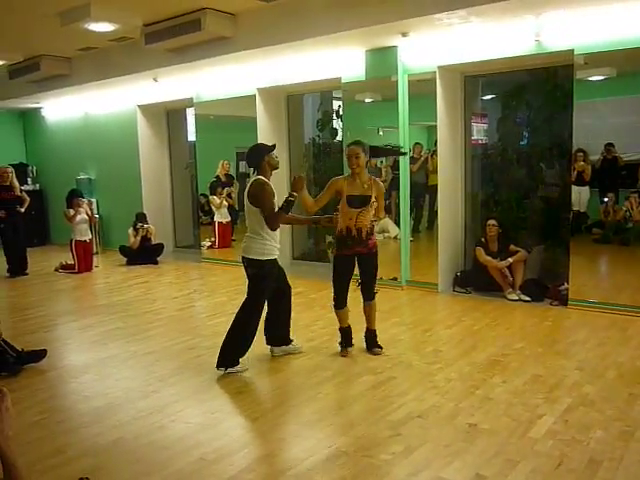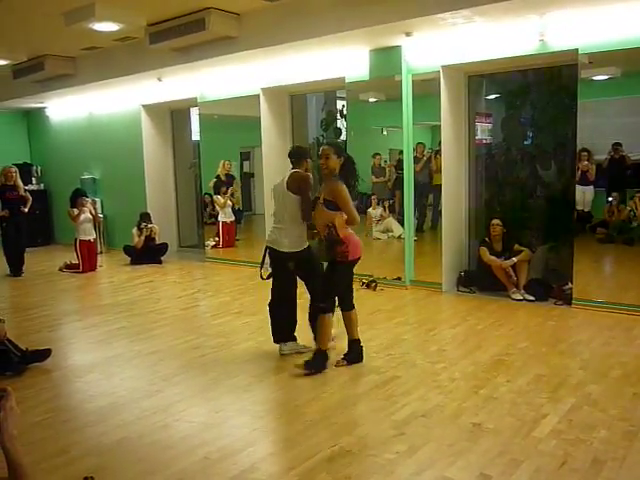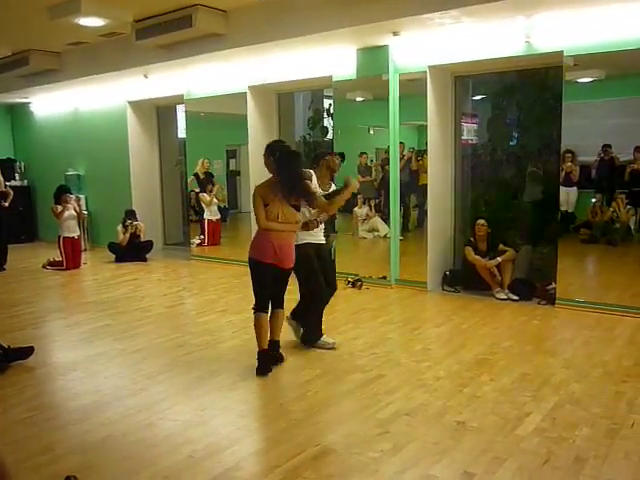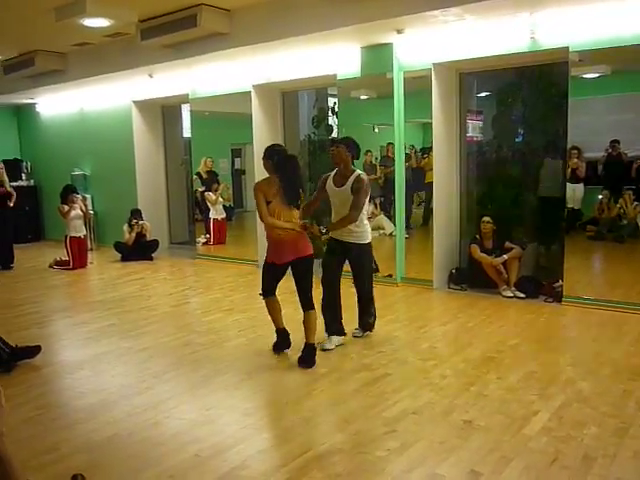
dt=0.5s
person 1, frame 1
left shoulder: (376, 185)
right shoulder: (339, 183)
left elbow: (379, 215)
right elbow: (312, 207)
left wrist: (364, 220)
right wrist: (302, 191)
left hip: (367, 244)
right hip: (344, 244)
left knee: (368, 291)
right knee: (339, 295)
left ankle: (371, 338)
right ankle: (346, 334)
person 1, frame 2
left shoulder: (337, 187)
right shoulder: (326, 185)
left elbow: (354, 220)
left wrist: (336, 225)
right wrist: (323, 228)
left hip: (345, 250)
right hip: (337, 249)
left knee: (325, 301)
right knee: (344, 299)
left ankle: (320, 357)
right ankle: (355, 350)
person 1, frame 3
left shoulder: (261, 189)
right shoulder: (302, 186)
left elbow: (262, 224)
right elbow: (328, 209)
left wrist: (281, 225)
right wrist: (350, 189)
left hip: (261, 249)
right hip: (286, 250)
left knee: (261, 304)
right knee: (278, 300)
left ankle: (265, 356)
right ankle: (273, 349)
person 1, frame 4
left shoulder: (260, 187)
right shoulder: (295, 188)
left elbow: (265, 219)
left wrist: (287, 226)
left hip: (278, 248)
right hip: (302, 246)
left knee: (268, 291)
right knee: (306, 299)
left ankle: (282, 336)
right ankle: (309, 351)
person 2, frame 1
left shoulder: (259, 185)
right shoulder: (262, 185)
left elbow: (283, 219)
right elbow: (274, 223)
left wrist: (317, 220)
right wrist: (291, 198)
left hip: (264, 254)
right hip: (261, 255)
left knee: (281, 293)
right knee: (252, 307)
left ankle: (280, 341)
right ankle: (228, 360)
person 2, frame 2
left shoulder: (279, 183)
right shoulder: (303, 178)
right elbow: (306, 215)
left hip: (275, 244)
right hip: (294, 245)
left knee: (283, 293)
right knee: (319, 285)
left ankle: (286, 340)
person 2, frame 3
left shoulder: (335, 190)
right shoulder: (307, 177)
left wrist: (315, 221)
left hip: (319, 241)
right hip: (300, 240)
left knee: (330, 286)
right knee: (316, 288)
left ankle: (298, 318)
right ankle: (312, 336)
person 2, frame 4
left shoulder: (360, 181)
right shoulder: (328, 179)
left elbow: (354, 215)
right elbow: (311, 205)
left wrist: (326, 229)
left hip: (358, 240)
right hip: (336, 238)
left knee: (363, 285)
right knee: (330, 283)
left ankle: (366, 324)
right ankle: (335, 332)
